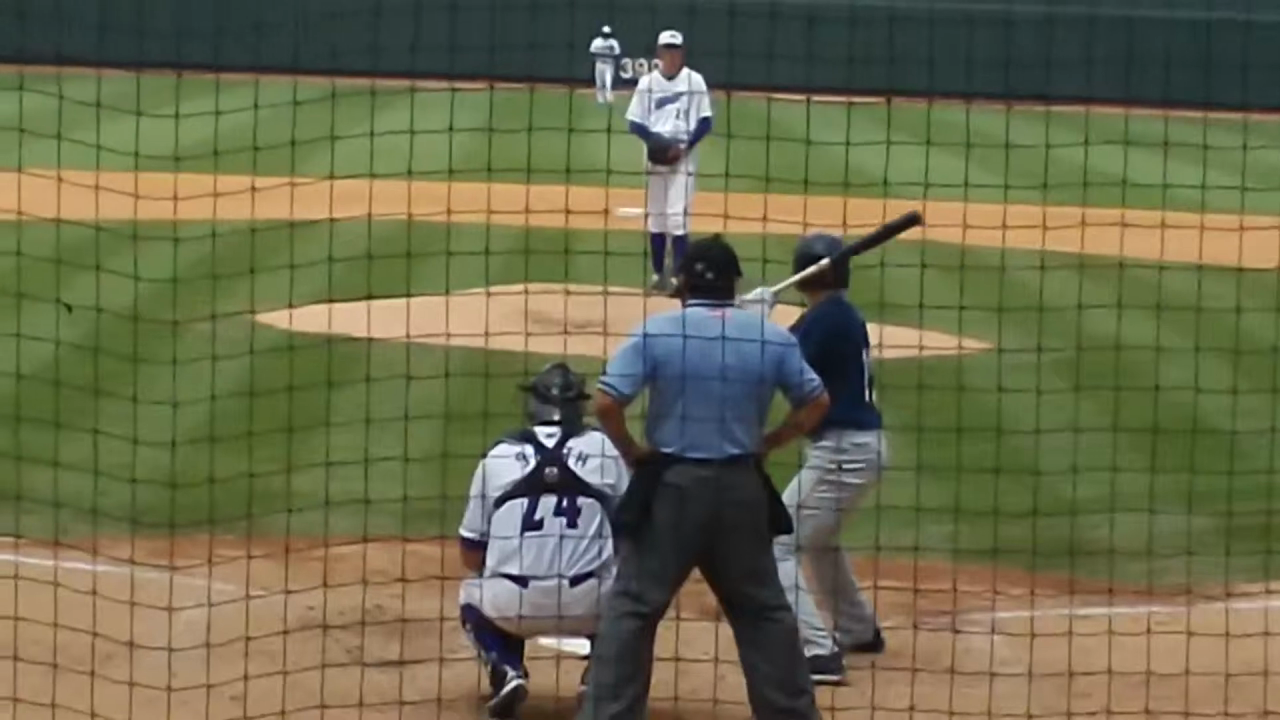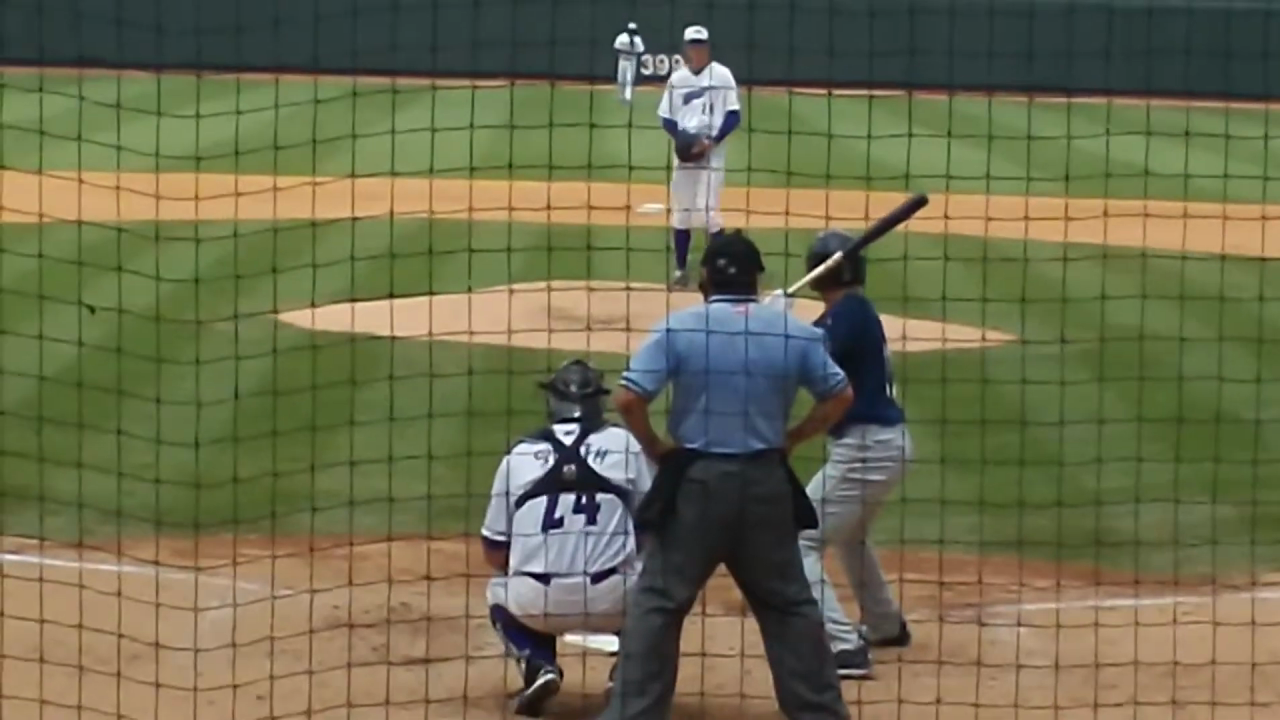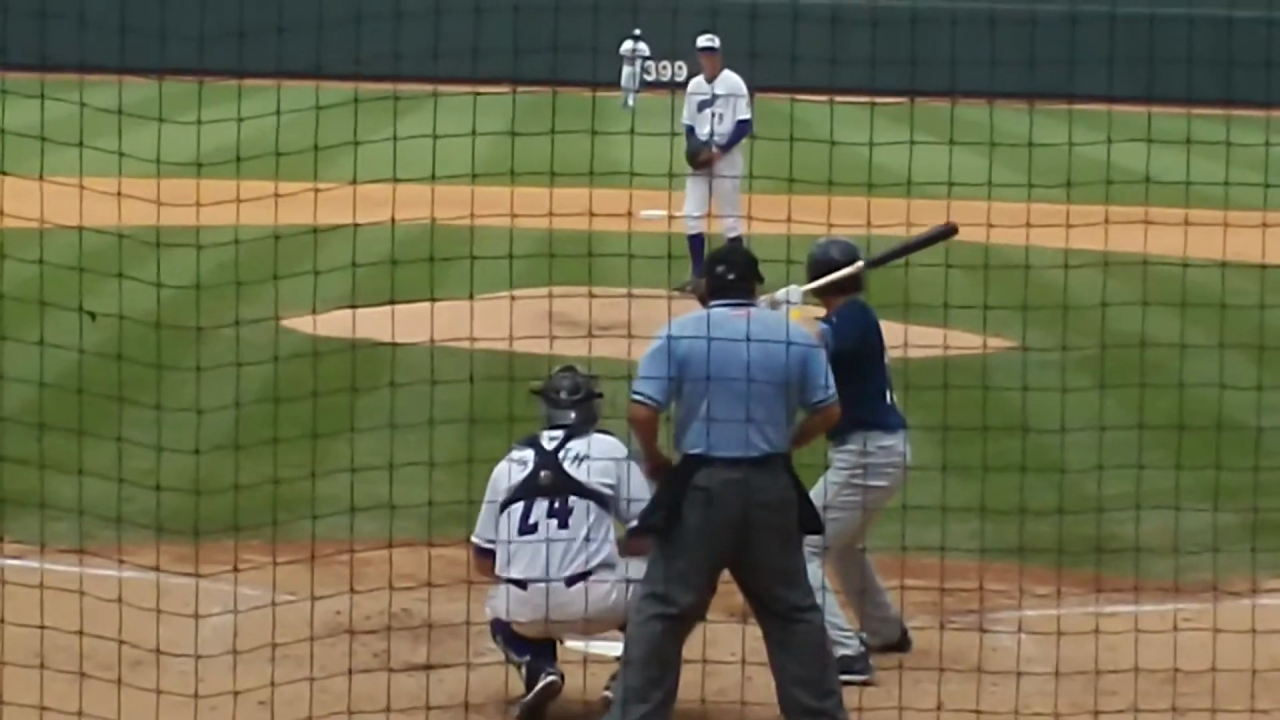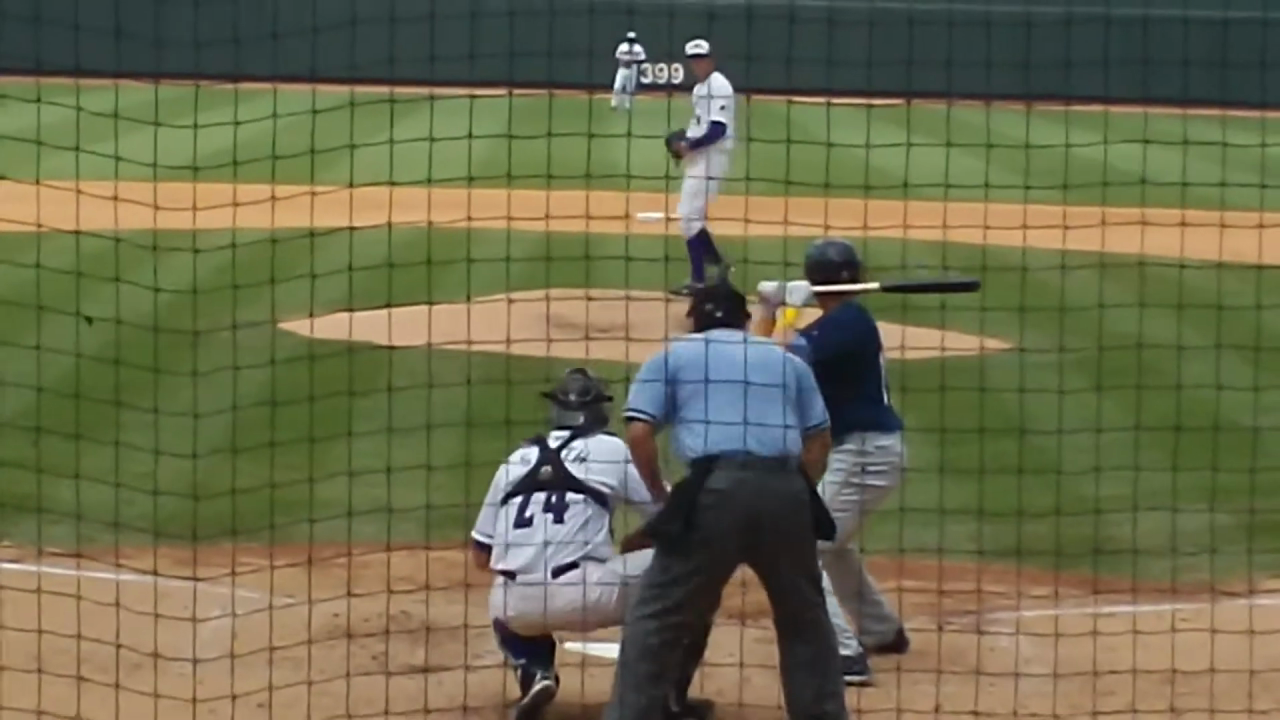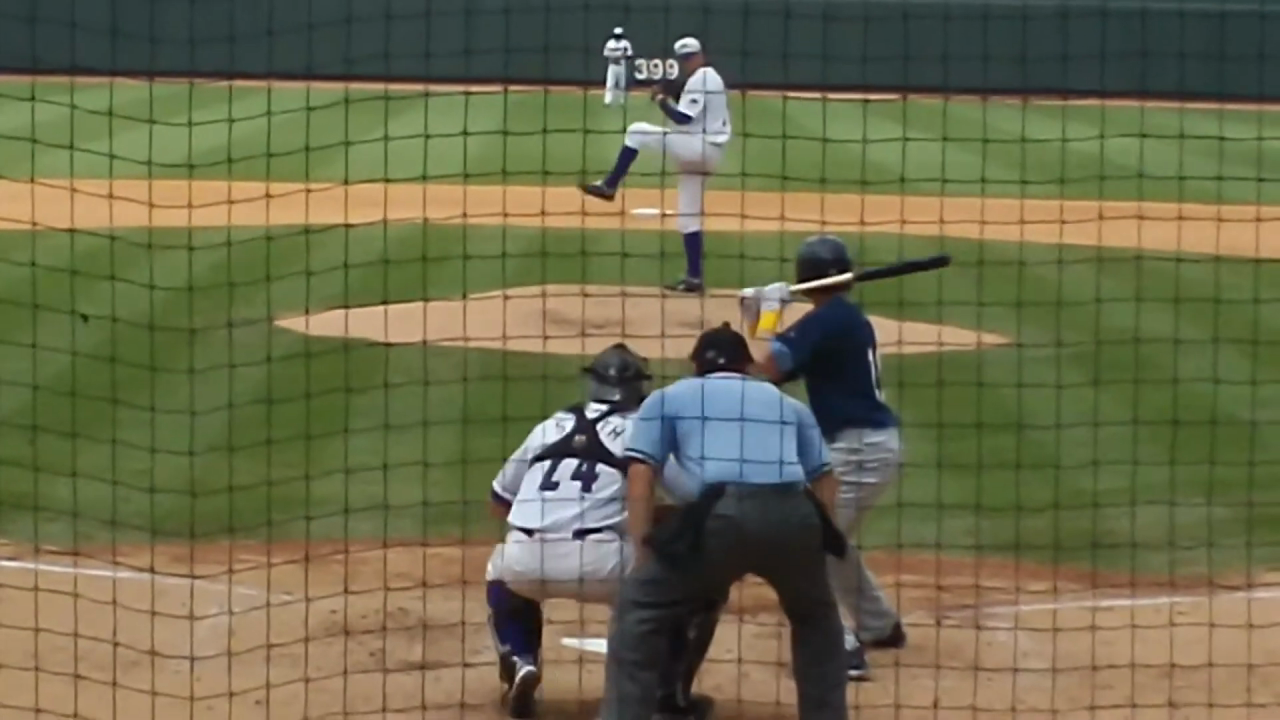
dt=0.4s
person 1, frame 1
left shoulder: (655, 332)
right shoulder: (773, 337)
left elbow: (605, 403)
right elbow: (816, 403)
left wrist: (632, 451)
right wrist: (766, 443)
left hip: (672, 485)
right hip: (742, 487)
left knee: (631, 605)
right knee: (765, 608)
person 1, frame 2
left shoulder: (677, 328)
right shoulder: (796, 332)
left elbow: (627, 399)
right elbow: (840, 396)
left wrist: (656, 447)
right wrist: (790, 438)
left hip: (697, 481)
right hip: (766, 481)
left knee: (657, 602)
right knee: (790, 603)
person 1, frame 3
left shoulder: (678, 334)
right shoulder: (798, 338)
left elbow: (641, 414)
right elbow: (827, 413)
left wrist: (655, 463)
left hip: (703, 486)
right hip: (772, 487)
left knee: (661, 608)
right knee: (793, 610)
person 1, frame 4
left shoulder: (671, 355)
right shoulder: (788, 360)
left elbow: (639, 434)
right elbow: (819, 440)
left wrist: (661, 497)
left hip: (715, 489)
right hip: (785, 489)
left knee: (658, 612)
right knee: (804, 614)
person 1, frame 5
left shoulder: (668, 397)
right shoulder: (789, 403)
left elbow: (640, 474)
right elbow: (823, 479)
left wrist: (643, 552)
right wrist: (813, 539)
left hip: (724, 515)
right hip: (792, 514)
left knee: (640, 607)
right knee: (815, 615)
person 2, frame 1
left shoulder: (824, 318)
right shoulder: (845, 315)
left hip: (839, 450)
right hip: (859, 444)
left knee: (779, 546)
right knee: (818, 540)
left ankle: (820, 653)
right ankle: (859, 631)
person 2, frame 2
left shoulder: (846, 313)
right shoulder: (857, 311)
left hip: (863, 447)
right hip: (882, 440)
left knee: (799, 540)
right knee: (849, 535)
left ankle: (845, 648)
right ankle: (886, 625)
person 2, frame 3
left shoulder: (849, 317)
right shoulder: (855, 317)
left wrist: (791, 306)
right wrist: (779, 312)
left hip: (864, 452)
right hip: (879, 447)
left knee: (801, 546)
right knee: (842, 542)
left ankle: (846, 654)
right ankle: (886, 630)
person 2, frame 4
left shoulder: (842, 322)
right shoulder: (850, 319)
left wrist: (774, 310)
right wrist: (771, 309)
left hip: (863, 453)
right hip: (872, 448)
right knee: (829, 542)
left ankle: (847, 655)
right ankle: (884, 631)
person 2, frame 5
left shoulder: (826, 319)
right shoulder: (850, 318)
left elbow: (765, 368)
right elbow: (779, 369)
left hip: (857, 449)
right hip: (870, 443)
left ankle: (843, 651)
right ankle: (881, 626)
person 3, frame 1
left shoulder: (499, 455)
right shoulder: (602, 448)
left elbow: (471, 555)
left hip: (510, 603)
right hip: (586, 602)
left knee: (473, 595)
left ankle: (506, 673)
person 3, frame 2
left shoulder: (519, 454)
right shoulder: (623, 443)
left elbow: (494, 555)
left hip: (535, 602)
right hip: (610, 598)
left knee: (500, 593)
left ankle: (538, 666)
person 3, frame 3
left shoulder: (509, 462)
right shoulder: (609, 448)
left elbow: (484, 562)
left hip: (524, 610)
right hip: (594, 601)
left knee: (500, 608)
left ankle: (538, 669)
person 3, frame 4
left shoulder: (516, 458)
right shoulder: (610, 449)
left elbow: (482, 555)
right wrist: (616, 554)
left hip: (516, 603)
right hip: (582, 593)
left ankle: (534, 673)
person 3, frame 5
left shoulder: (550, 426)
left elbow: (499, 501)
left hip: (524, 559)
right hip: (598, 562)
left knee: (503, 577)
left ankle: (520, 662)
person 4, frame 1
left shoulder: (695, 80)
right shoulder: (647, 82)
left elbow: (705, 121)
right elbow: (635, 122)
left wrist: (686, 146)
right wrist: (654, 142)
left hip: (683, 157)
left knee: (677, 217)
right knee: (655, 216)
right ankle: (658, 273)
person 4, frame 2
left shoulder: (721, 74)
right shoulder: (676, 78)
left elbow: (734, 115)
right elbow: (666, 118)
left wrist: (713, 141)
right wrist: (681, 138)
left hip: (712, 152)
left knee: (706, 211)
right knee: (680, 214)
right ankle: (681, 270)
person 4, frame 3
left shoulder: (734, 83)
right shoulder: (694, 85)
left elbow: (744, 125)
left wrist: (721, 150)
left hip: (727, 158)
left knee: (730, 220)
right knee: (692, 216)
right ankle: (697, 275)
person 4, frame 4
left shoulder: (719, 85)
right shoulder: (699, 88)
left elbow: (718, 129)
left wrist: (690, 146)
right wrist: (685, 146)
left hip: (711, 158)
right hip: (696, 158)
left knee: (690, 216)
right knee: (689, 218)
left ankle: (716, 268)
right ankle: (697, 279)
person 4, frame 5
left shoulder: (700, 79)
right shoulder: (712, 78)
left elbow: (682, 118)
left wrist: (662, 102)
right wrist: (670, 102)
left hip: (700, 147)
right hip: (709, 152)
left knee: (637, 131)
right knee: (689, 215)
left ankle: (610, 185)
right ankle: (694, 277)
